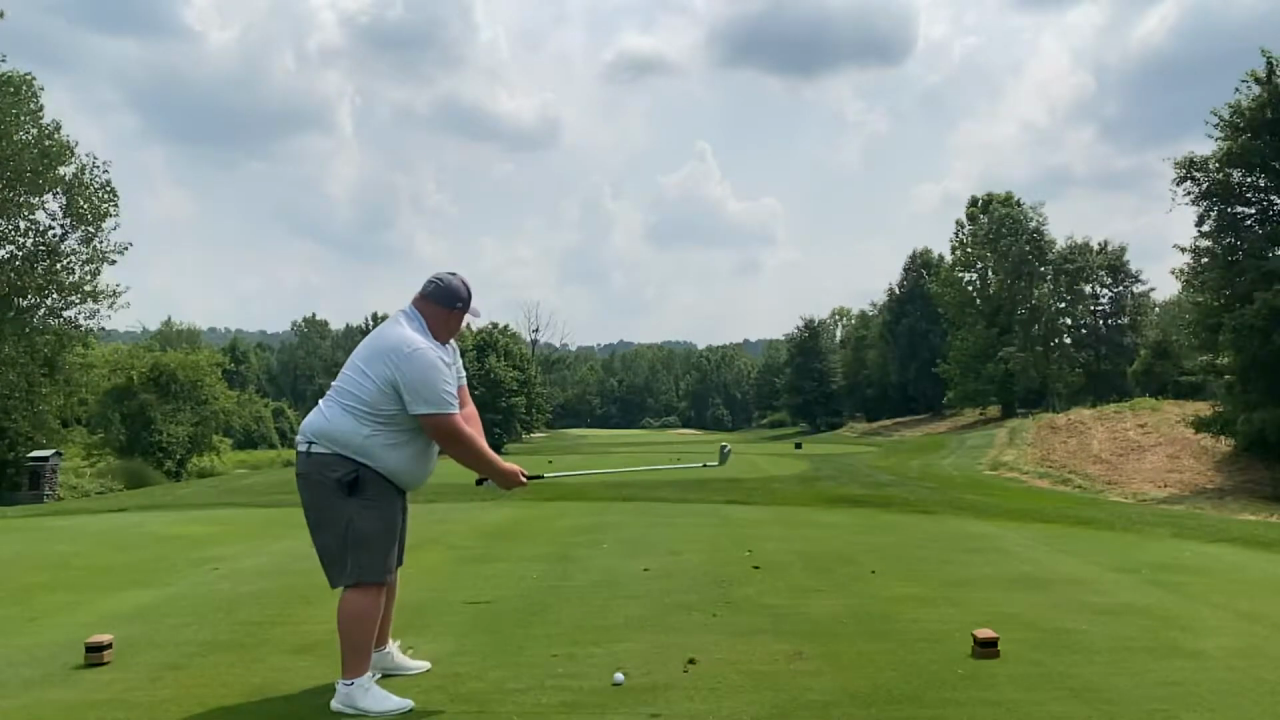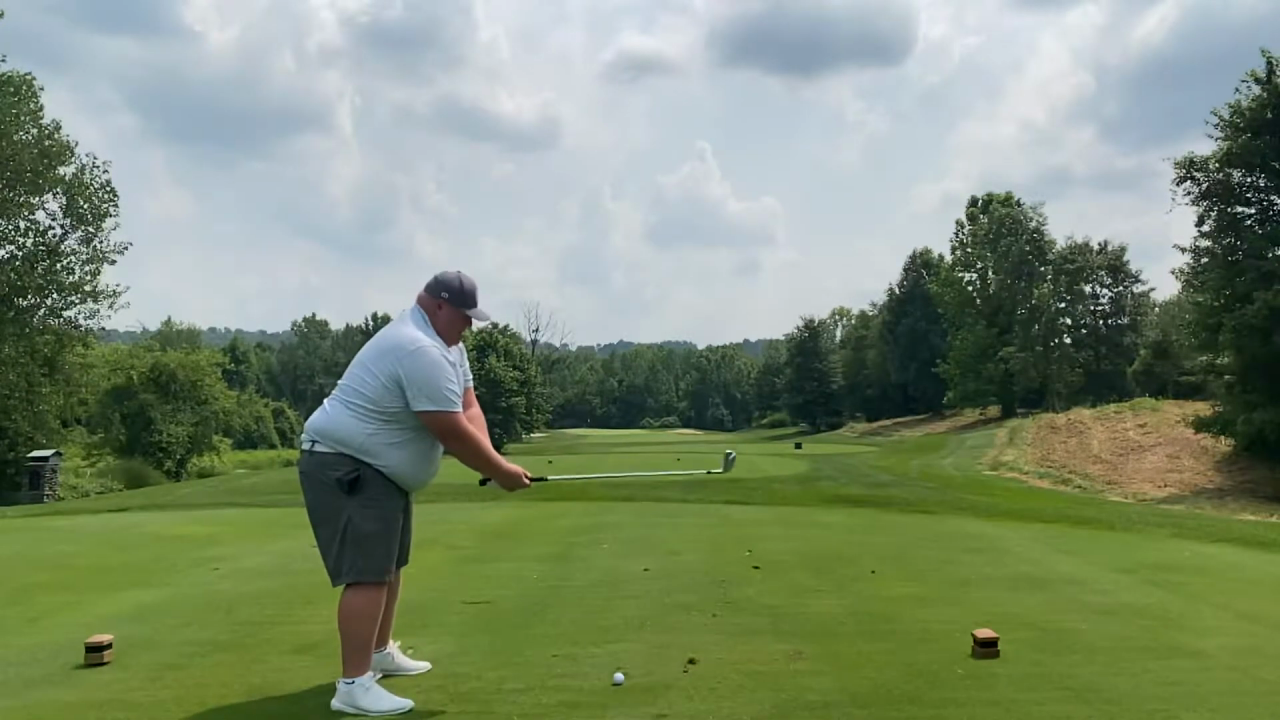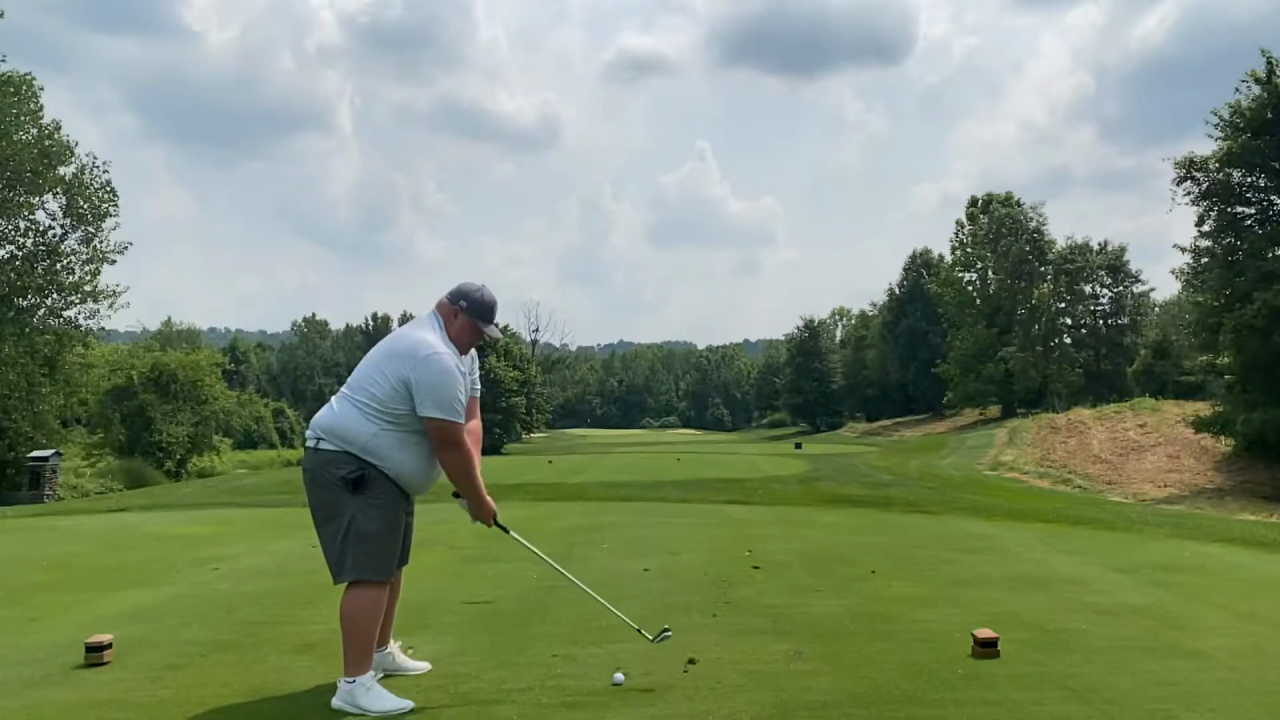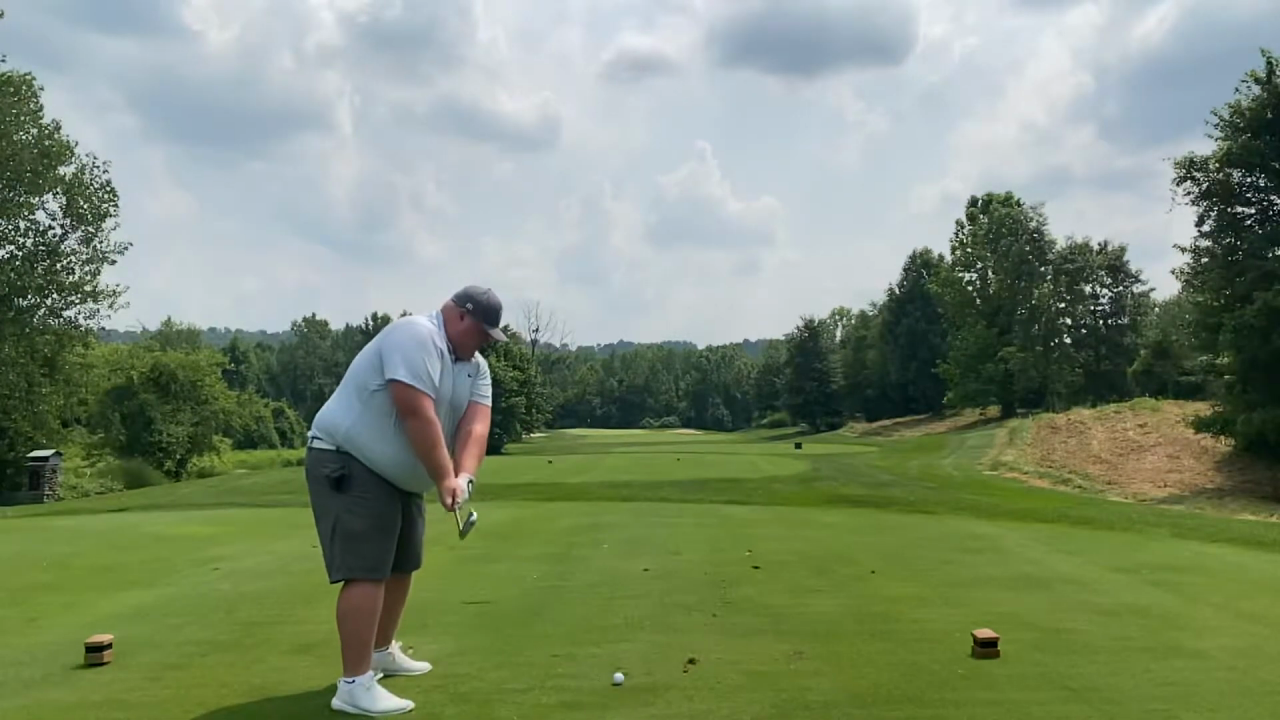
dt=0.7s
person 1, frame 1
left shoulder: (436, 342)
right shoulder: (416, 354)
left elbow: (463, 409)
right elbow: (450, 434)
left wrist: (488, 460)
right wrist: (498, 470)
left hip: (371, 468)
right hip: (343, 467)
left knee: (385, 564)
right knee: (366, 573)
left ankle: (379, 652)
person 1, frame 2
left shoulder: (444, 343)
right shoulder: (420, 351)
left elbow: (469, 411)
right elbow: (452, 433)
left wrist: (493, 462)
right wrist: (501, 471)
left hip: (376, 469)
right hip: (345, 466)
left knee: (388, 564)
right knee: (368, 572)
left ankle: (379, 652)
person 1, frame 3
left shoulder: (459, 352)
right shoulder: (434, 358)
left elbow: (469, 424)
right elbow: (450, 444)
left wrist: (472, 488)
right wrist: (478, 499)
left hip: (378, 468)
right hip: (347, 465)
left knee: (388, 564)
right knee: (369, 572)
left ankle: (381, 652)
right ankle: (354, 684)
person 1, frame 4
left shoulder: (475, 365)
right shoulder: (415, 337)
left elbow: (475, 425)
right elbow: (417, 415)
left wrist: (463, 478)
right wrist: (443, 477)
left hip: (397, 476)
right hip: (349, 465)
left knee: (399, 566)
right knee: (366, 571)
left ankle: (381, 652)
right ankle: (354, 684)
